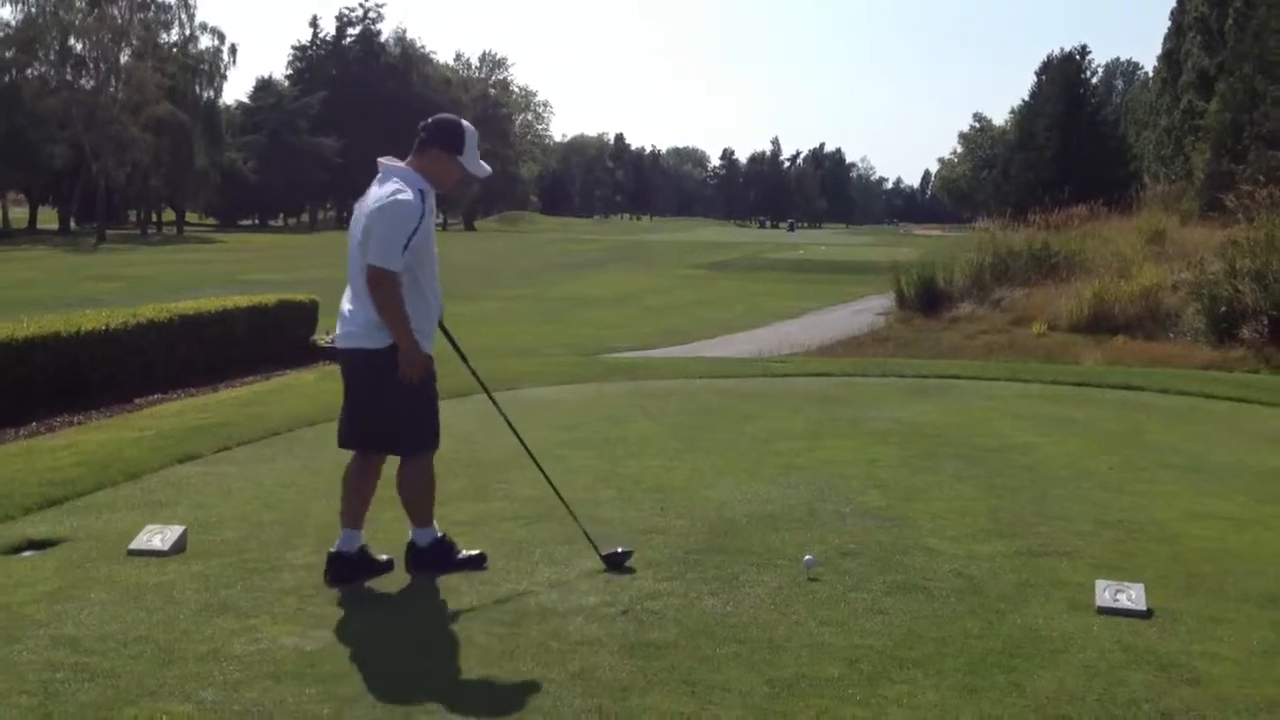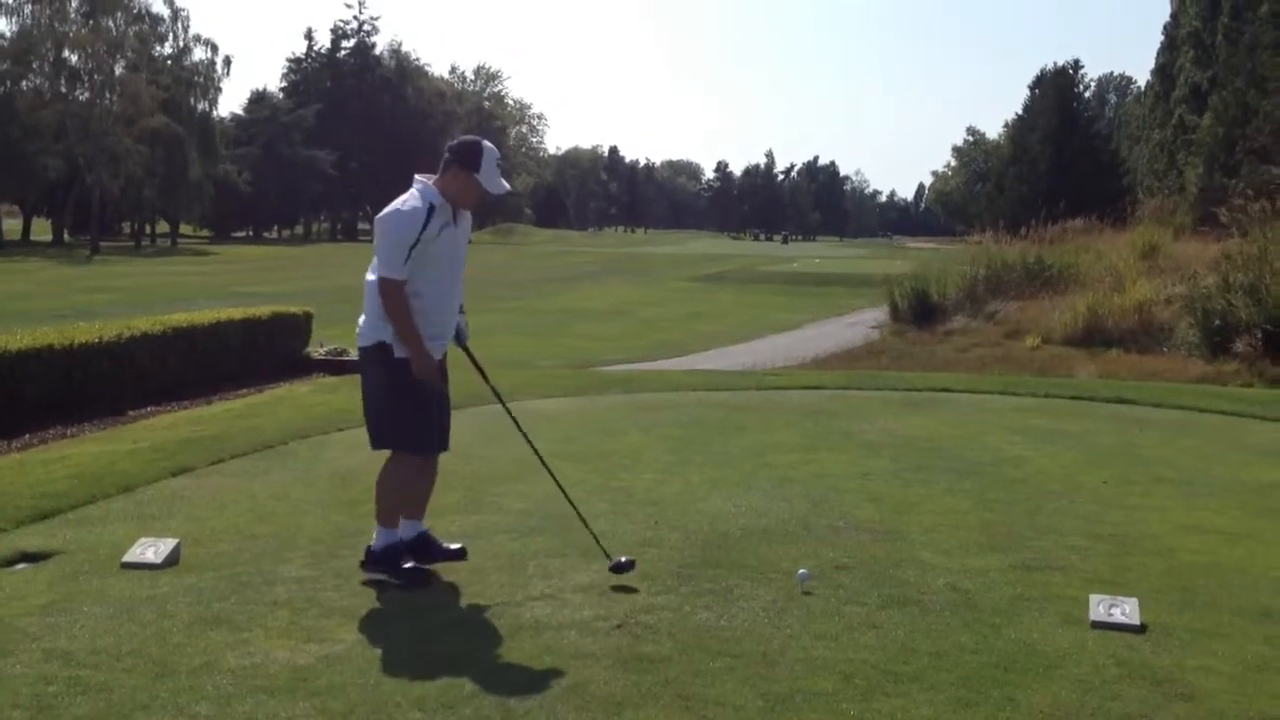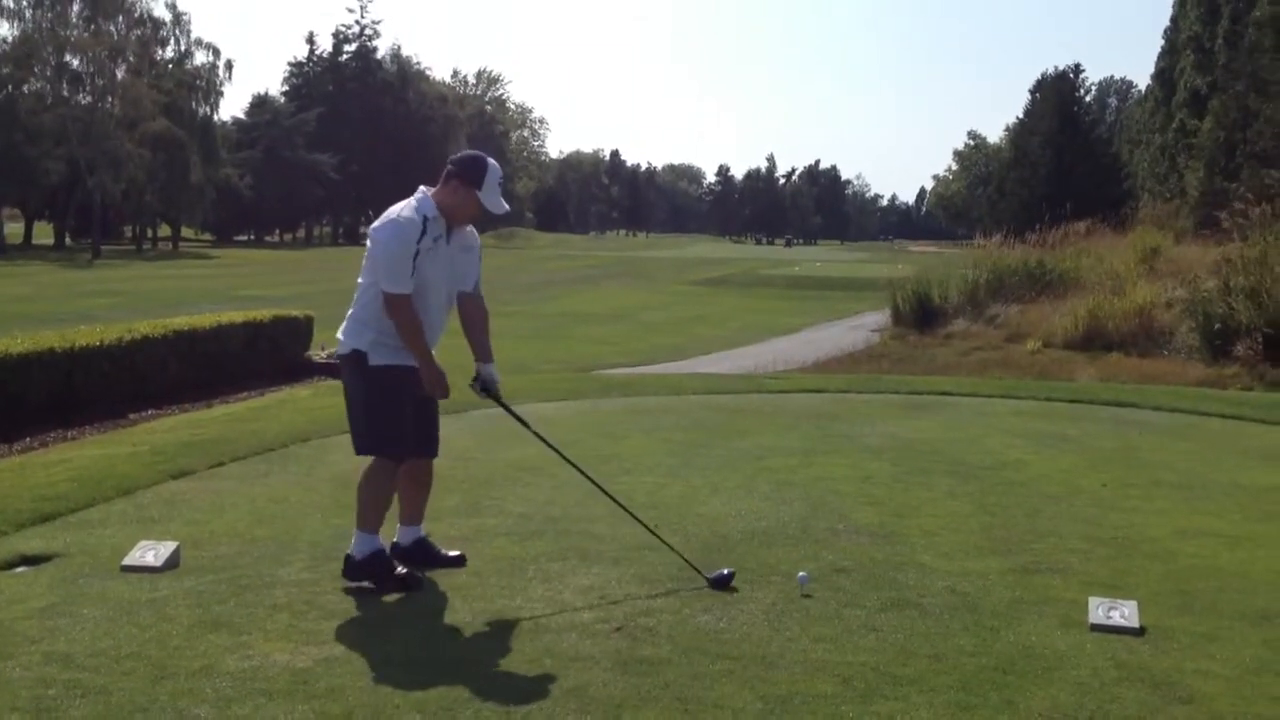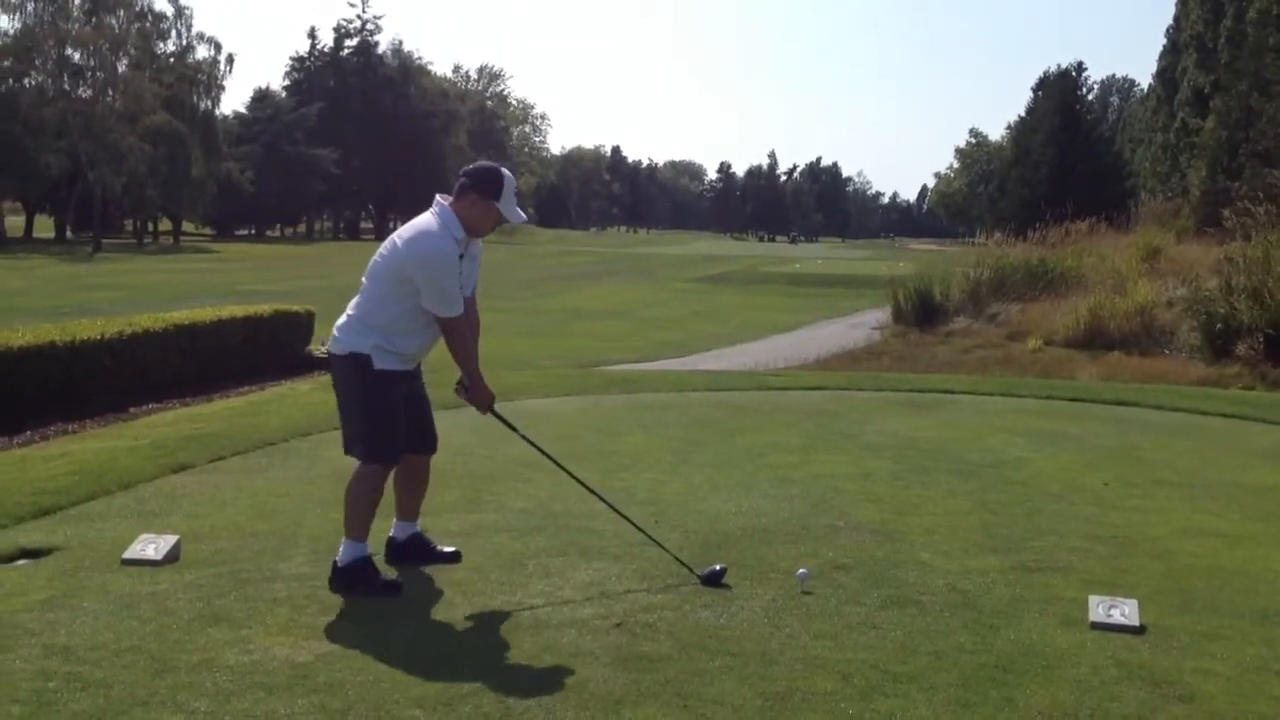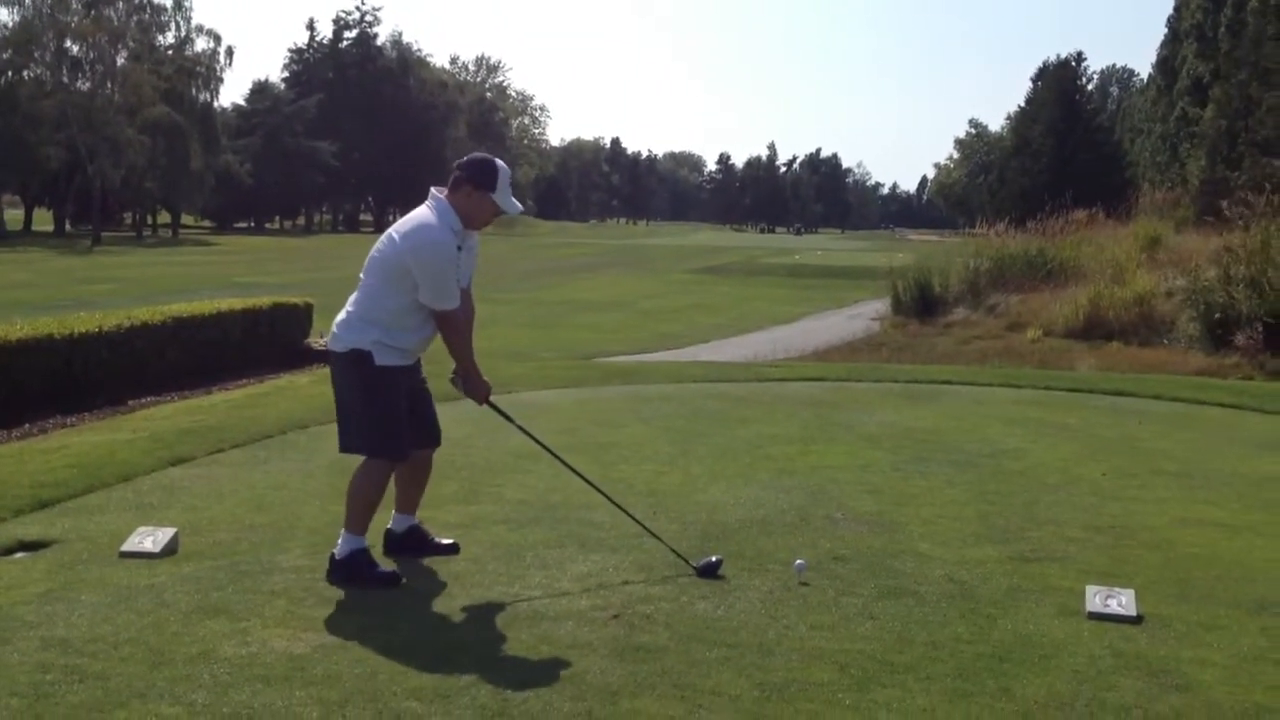
dt=1s
person 1, frame 1
left shoulder: (390, 188)
right shoulder: (404, 203)
right elbow: (381, 280)
left wrist: (419, 322)
right wrist: (411, 346)
left hip: (361, 340)
right hip: (388, 346)
left knee: (370, 450)
right knee: (415, 449)
left ankle: (349, 552)
right ankle: (425, 545)
person 1, frame 2
left shoulder: (460, 216)
right shoulder: (406, 216)
right elbow: (390, 289)
left wrist: (457, 316)
right wrist: (415, 352)
left hip: (429, 350)
right hip: (394, 351)
left knee: (428, 448)
right knee: (406, 449)
left ankle: (412, 535)
right ankle: (383, 547)
person 1, frame 3
left shoulder: (465, 237)
right shoulder: (401, 226)
left elbow: (471, 302)
right elbow: (398, 305)
left wrist: (485, 364)
right wrist: (431, 366)
left hip: (412, 358)
right hip: (373, 353)
left knee: (421, 454)
right knee: (389, 455)
left ankle: (410, 541)
right ankle: (365, 553)
person 1, frame 4
left shoulder: (464, 238)
right shoulder: (434, 245)
left elbow: (468, 312)
right elbow: (452, 326)
left wrist: (472, 377)
right wrist: (477, 384)
left hip: (397, 356)
right hip: (365, 355)
left knee: (418, 449)
right knee: (378, 459)
left ankle: (405, 537)
right ankle: (350, 561)
person 1, frame 5
left shoulder: (459, 230)
right shoulder: (431, 237)
left elbow: (463, 303)
right elbow: (448, 318)
left wrist: (465, 370)
right wrist: (473, 376)
left hip: (398, 353)
right hip: (365, 352)
left knee: (422, 444)
right knee: (384, 453)
left ankle: (403, 530)
right ankle: (348, 554)
